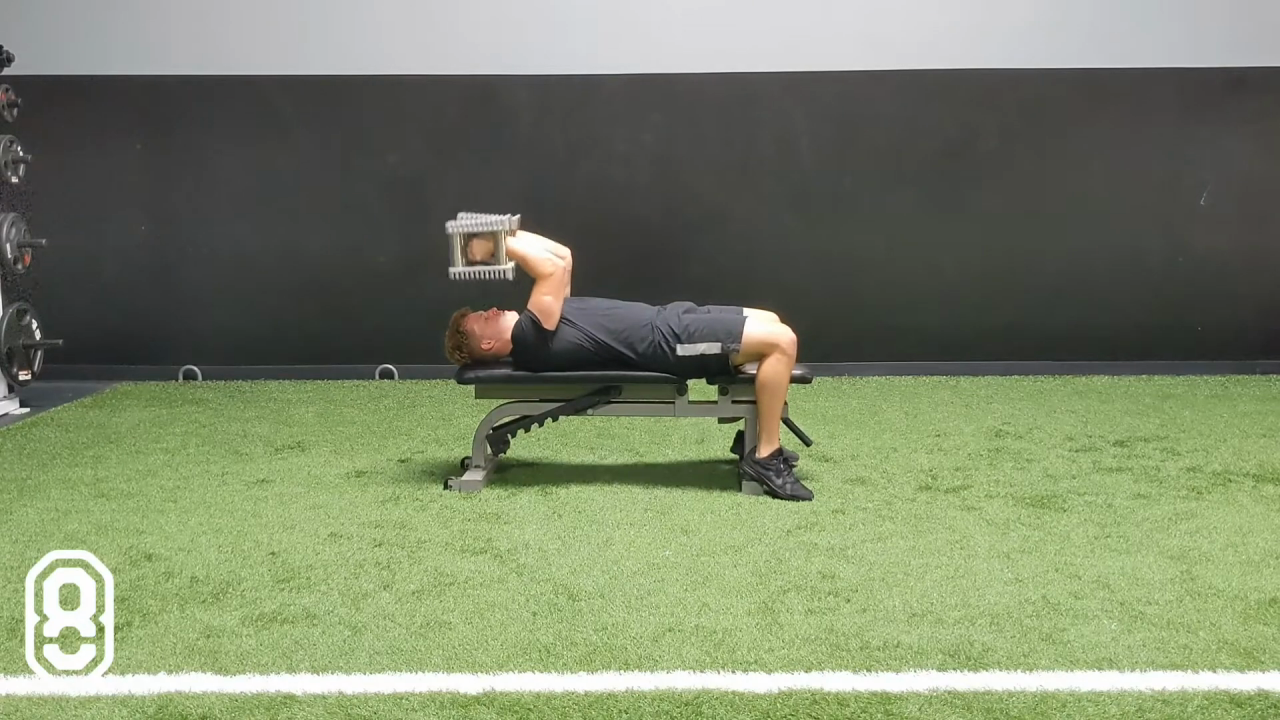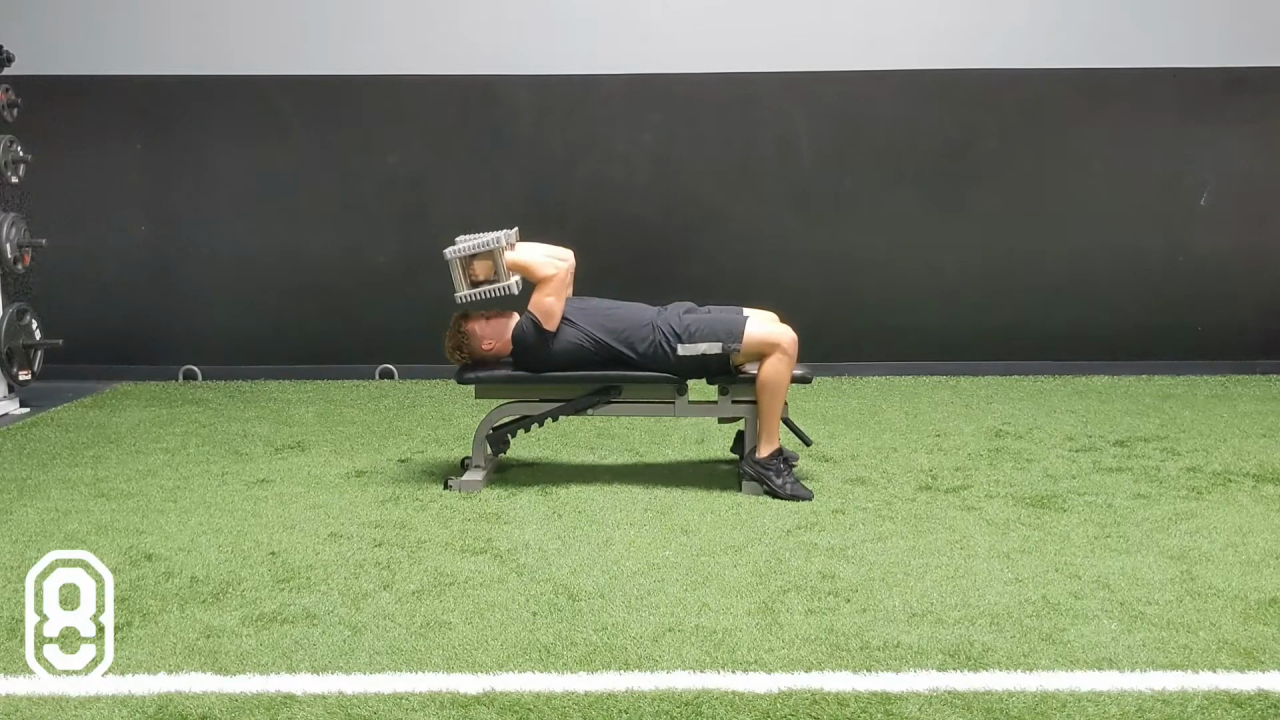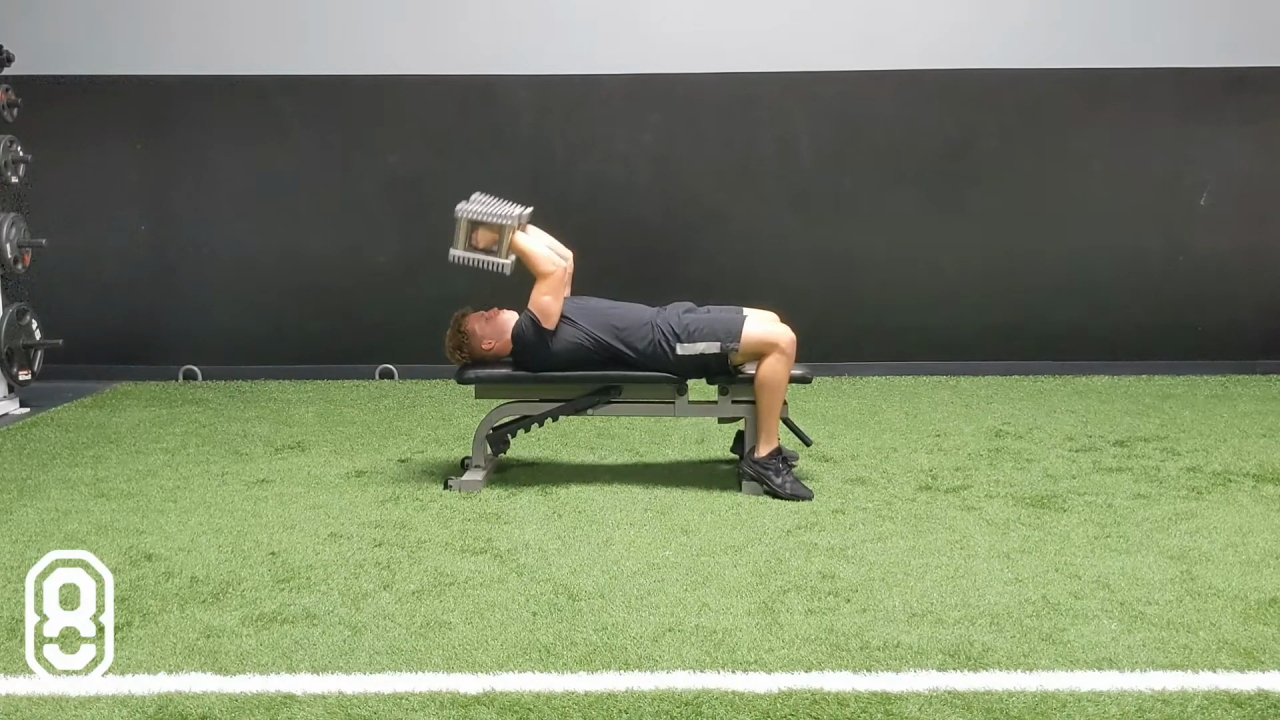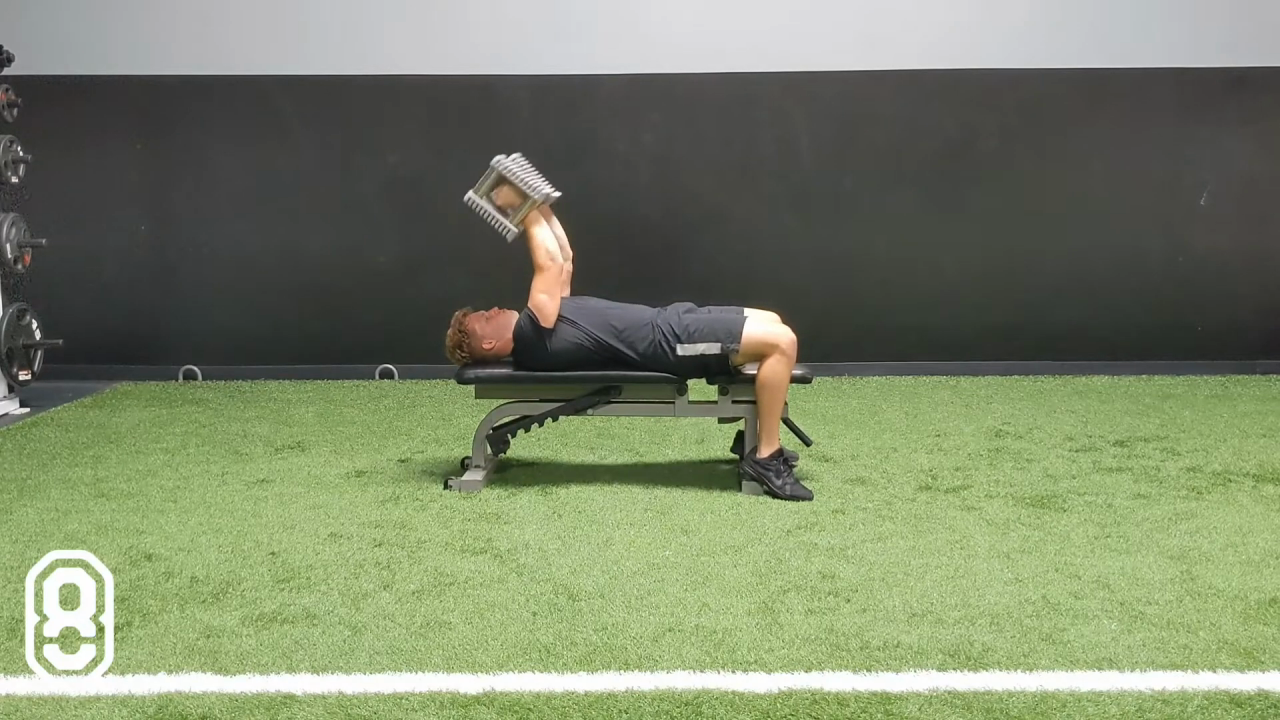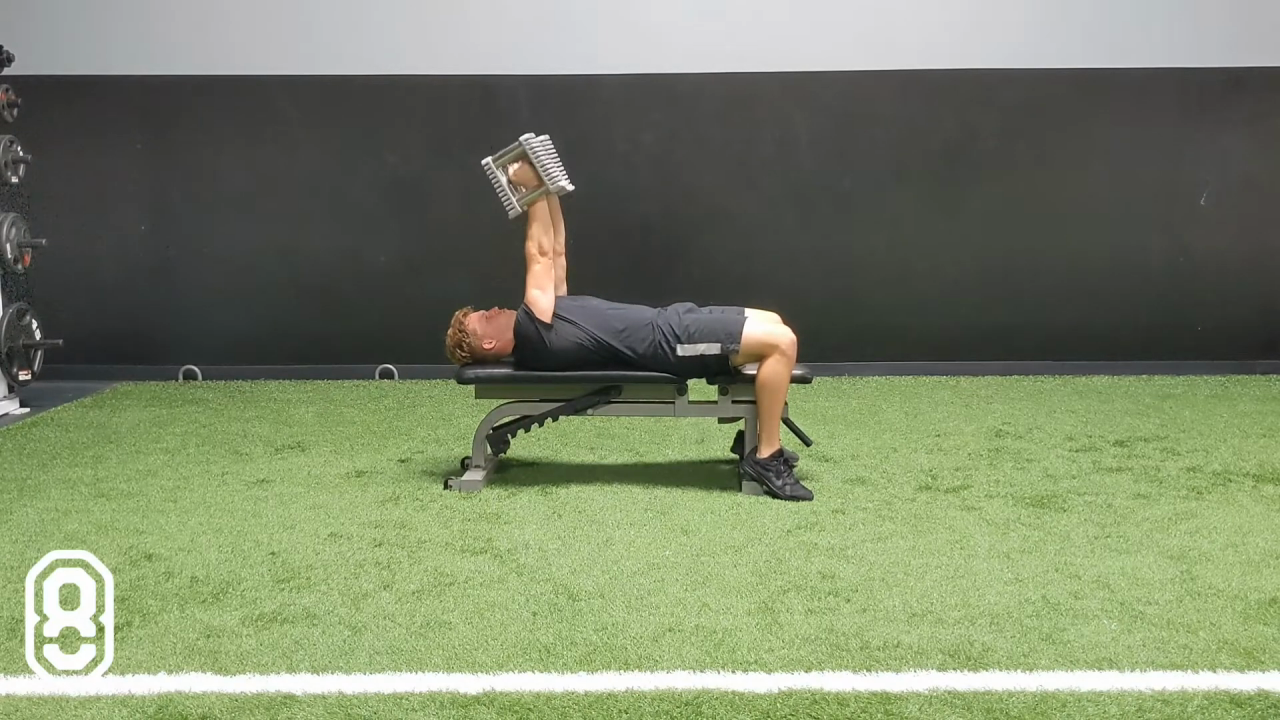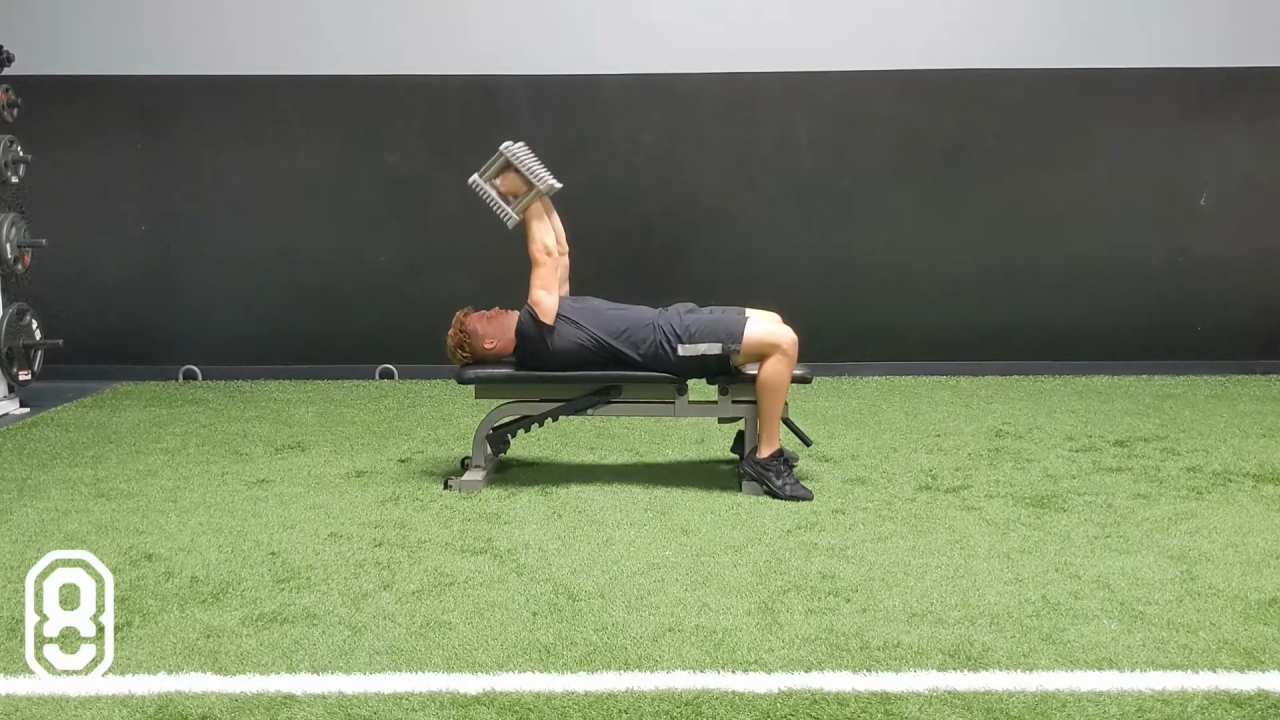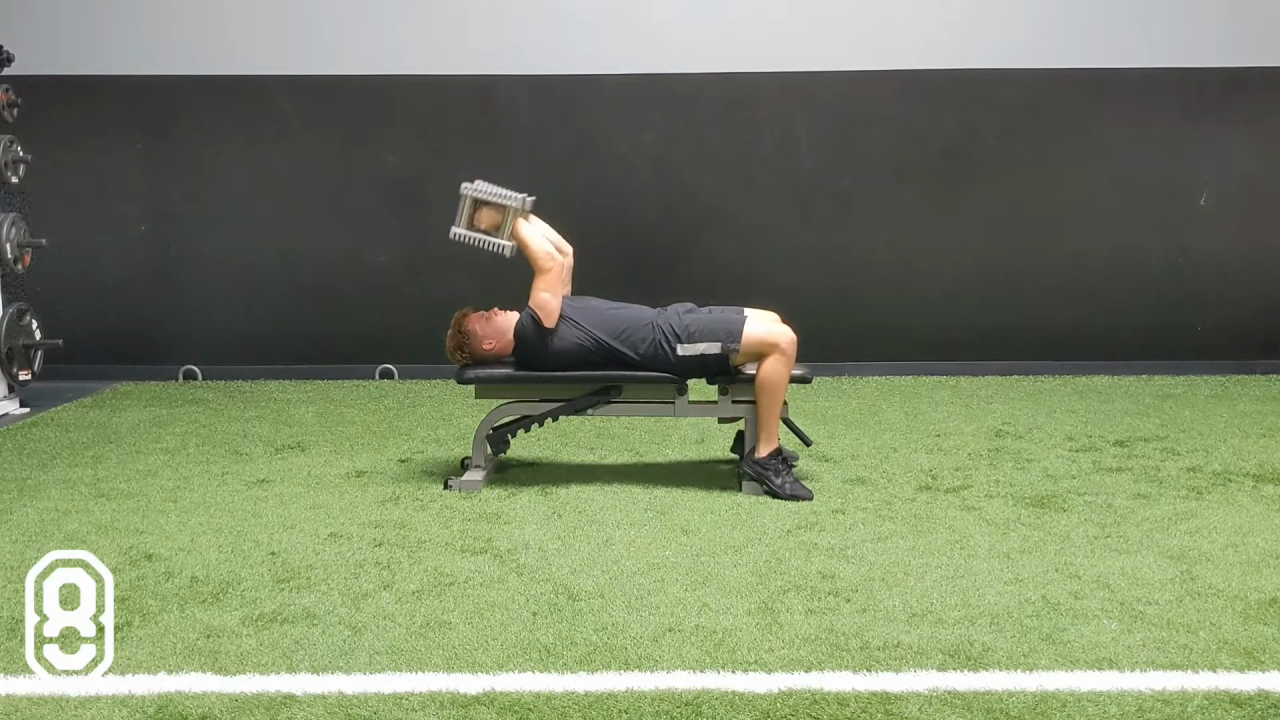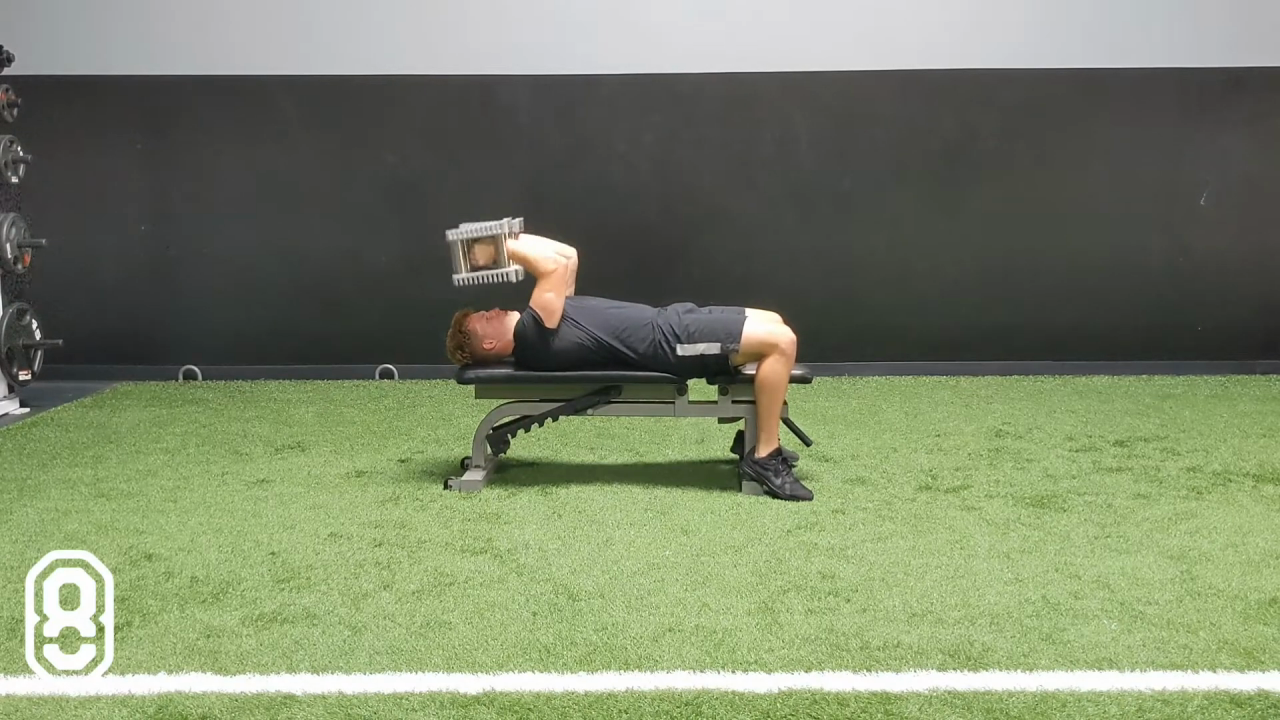
dt=0.3s
person 1, frame 1
left shoulder: (534, 329)
right shoulder: (530, 342)
left elbow: (562, 257)
right elbow: (552, 269)
left wrist: (506, 236)
right wrist: (500, 244)
left hip: (664, 320)
right hip: (665, 341)
left knee: (770, 324)
right knee: (781, 341)
left ankle: (761, 438)
right ankle: (765, 457)
person 1, frame 2
left shoulder: (532, 330)
right shoulder: (530, 342)
left elbow: (566, 259)
right elbow: (557, 271)
left wrist: (505, 249)
right wrist: (500, 258)
left hip: (665, 322)
right hip: (667, 341)
left knee: (770, 324)
right knee: (782, 341)
left ankle: (762, 439)
right ankle: (765, 458)
person 1, frame 3
left shoulder: (531, 330)
right shoulder: (530, 341)
left elbow: (564, 259)
right elbow: (554, 268)
left wrist: (513, 228)
right wrist: (505, 234)
left hip: (664, 321)
right hip: (666, 341)
left knee: (770, 324)
right knee: (780, 341)
left ankle: (760, 439)
right ankle: (764, 457)
person 1, frame 4
left shoulder: (536, 325)
right shoulder: (531, 339)
left elbow: (563, 260)
right elbow: (549, 263)
left wrist: (535, 202)
right wrist: (523, 206)
left hip: (665, 323)
right hip: (667, 343)
left knee: (771, 324)
right knee: (781, 341)
left ankle: (762, 439)
right ankle: (765, 458)
person 1, frame 5
left shoulder: (538, 321)
right shoulder: (533, 339)
left elbow: (555, 256)
right elbow: (539, 255)
left wrist: (546, 191)
right wrist: (534, 188)
left hip: (666, 323)
right hip: (668, 342)
left knee: (772, 325)
right knee: (781, 342)
left ankle: (763, 438)
right ankle: (765, 458)
person 1, frame 6
left shoulder: (541, 321)
right shoulder: (534, 339)
left elbow: (560, 255)
right elbow: (546, 257)
left wrist: (537, 196)
right wrist: (525, 194)
left hip: (667, 323)
right hip: (668, 342)
left knee: (772, 324)
right knee: (782, 342)
left ankle: (760, 437)
right ankle: (765, 458)
person 1, frame 7
left shoulder: (537, 325)
right shoulder: (533, 339)
left elbow: (563, 255)
right elbow: (551, 264)
left wrist: (518, 215)
right wrist: (507, 221)
left hip: (665, 321)
right hip: (667, 342)
left knee: (771, 324)
right knee: (780, 341)
left ankle: (762, 436)
right ankle: (764, 457)
person 1, frame 8
left shoulder: (535, 328)
right shoulder: (532, 339)
left elbow: (568, 257)
right elbow: (557, 265)
left wrist: (507, 242)
right wrist: (502, 247)
left hip: (665, 323)
right hip: (668, 342)
left knee: (772, 325)
right knee: (780, 342)
left ankle: (762, 439)
right ankle: (764, 458)
